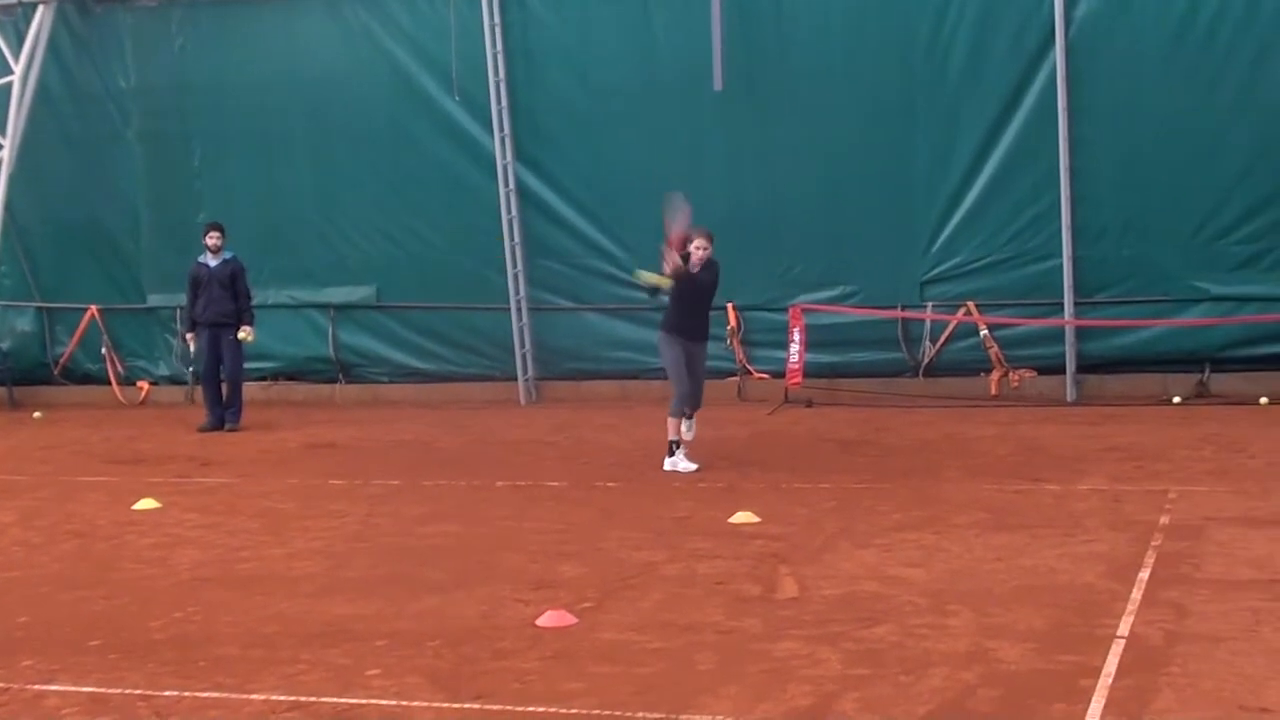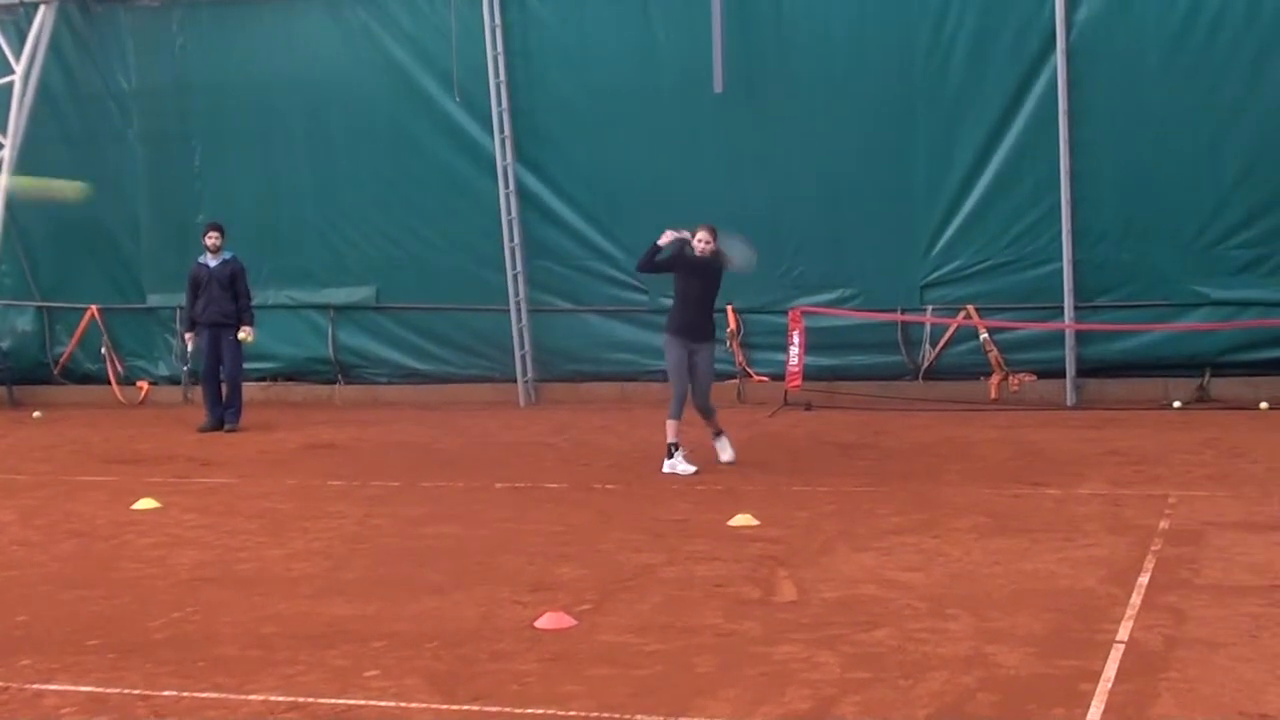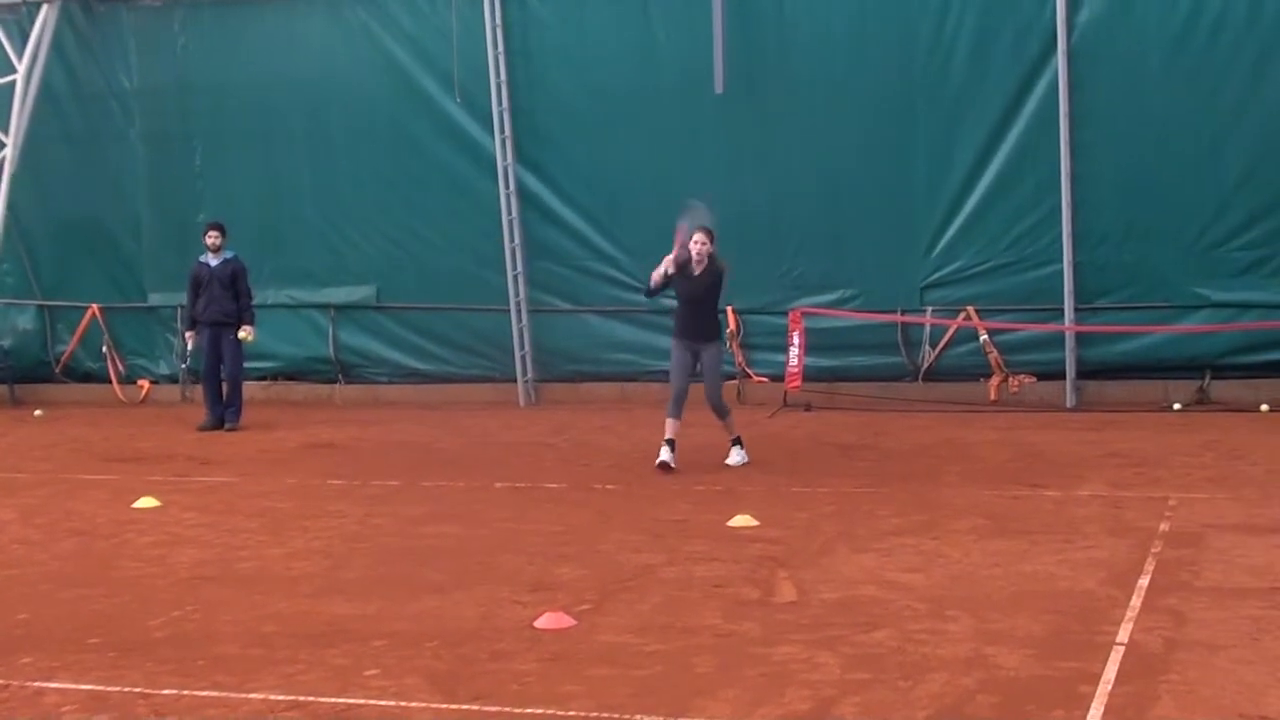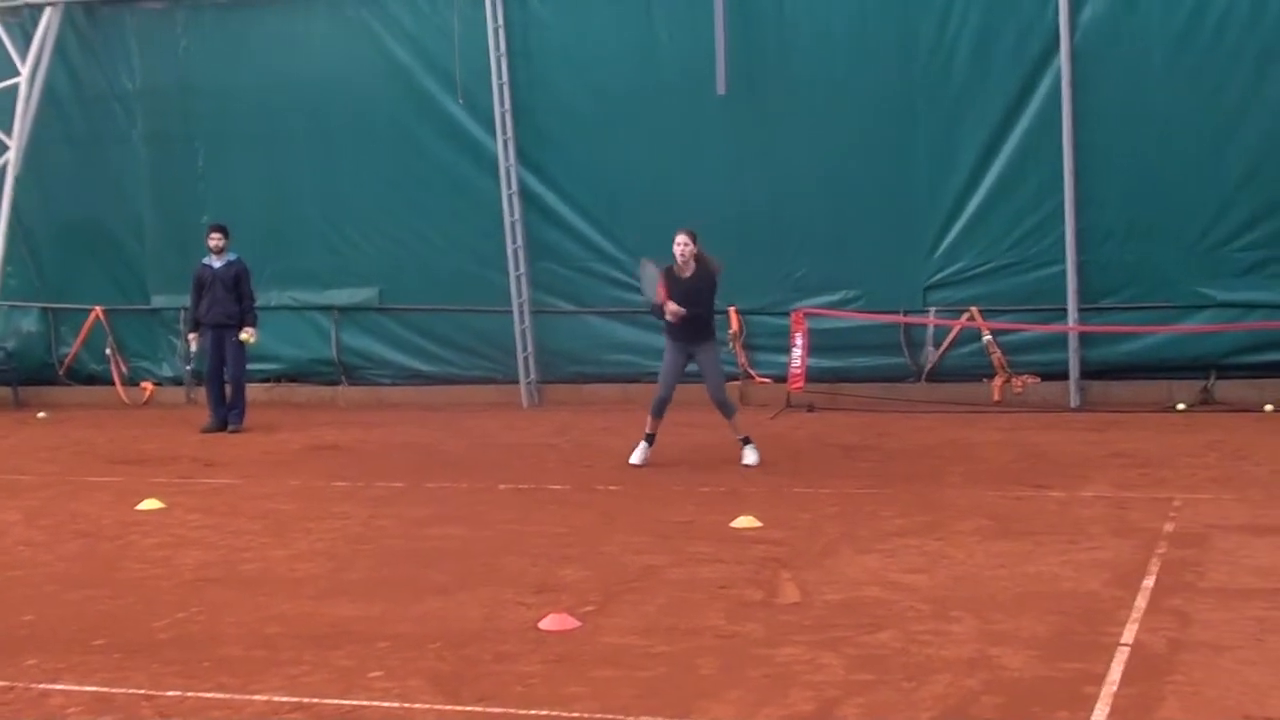
dt=0.2s
person 1, frame 1
left shoulder: (712, 269)
right shoulder: (673, 268)
left elbow: (700, 288)
left wrist: (679, 271)
right wrist: (668, 273)
left hip: (697, 339)
right hip: (672, 337)
left knee: (695, 397)
right knee: (682, 392)
left ankle: (688, 416)
right ankle: (672, 455)
person 1, frame 2
left shoulder: (714, 266)
right shoulder: (682, 261)
left elbow: (687, 260)
right elbow: (642, 267)
left wrist: (681, 239)
right wrist: (661, 242)
left hip: (704, 341)
right hip: (676, 338)
left knee: (702, 402)
right knee: (679, 394)
left ankle: (719, 435)
right ankle: (672, 456)
person 1, frame 3
left shoulder: (715, 273)
right shoulder: (680, 267)
left elbow: (691, 294)
right elbow: (649, 294)
left wrist: (672, 272)
right wrist: (657, 279)
left hip: (710, 342)
right hip: (682, 341)
left knee: (714, 399)
right knee: (677, 392)
left ankle: (737, 447)
right ankle: (667, 451)
person 1, frame 4
left shoulder: (707, 275)
right shoulder: (667, 274)
left elbow: (706, 312)
right elbow: (657, 308)
left wrist: (683, 312)
right wrist: (666, 311)
left hip: (704, 343)
right hip: (676, 343)
left knee: (719, 397)
right knee: (662, 395)
left ankle: (747, 445)
right ankle: (647, 444)
person 2, frame 1
left shoulder: (234, 265)
right shoulder: (197, 268)
left elbow: (243, 296)
right elbow: (191, 300)
left wrist: (247, 322)
right wrist: (189, 329)
left hip: (229, 327)
right hip: (205, 328)
left knee: (232, 372)
right knee: (208, 373)
left ankle: (232, 417)
right ankle: (214, 417)
person 2, frame 2
left shoulder: (234, 265)
right shoulder: (197, 268)
left elbow: (244, 297)
right elbow: (191, 300)
left wrist: (247, 322)
right wrist: (189, 328)
left hip: (229, 327)
right hip: (205, 328)
left knee: (232, 372)
right knee: (208, 373)
left ankle: (231, 418)
right ankle: (214, 417)
person 2, frame 3
left shoulder: (235, 264)
right shoulder: (198, 267)
left elbow: (244, 296)
right elbow: (192, 299)
left wrist: (247, 322)
right wrist: (189, 327)
left hip: (230, 326)
right hip: (206, 327)
left knee: (232, 372)
right knee: (208, 372)
left ankle: (232, 416)
right ankle: (214, 416)
person 2, frame 4
left shoulder: (238, 266)
right shoulder: (201, 269)
left elbow: (247, 298)
right elbow: (195, 301)
left wrist: (250, 324)
right wrist: (192, 328)
left hip: (233, 328)
right hip: (209, 329)
left knee: (235, 373)
right knee: (212, 373)
left ankle: (235, 418)
right ankle: (218, 418)
